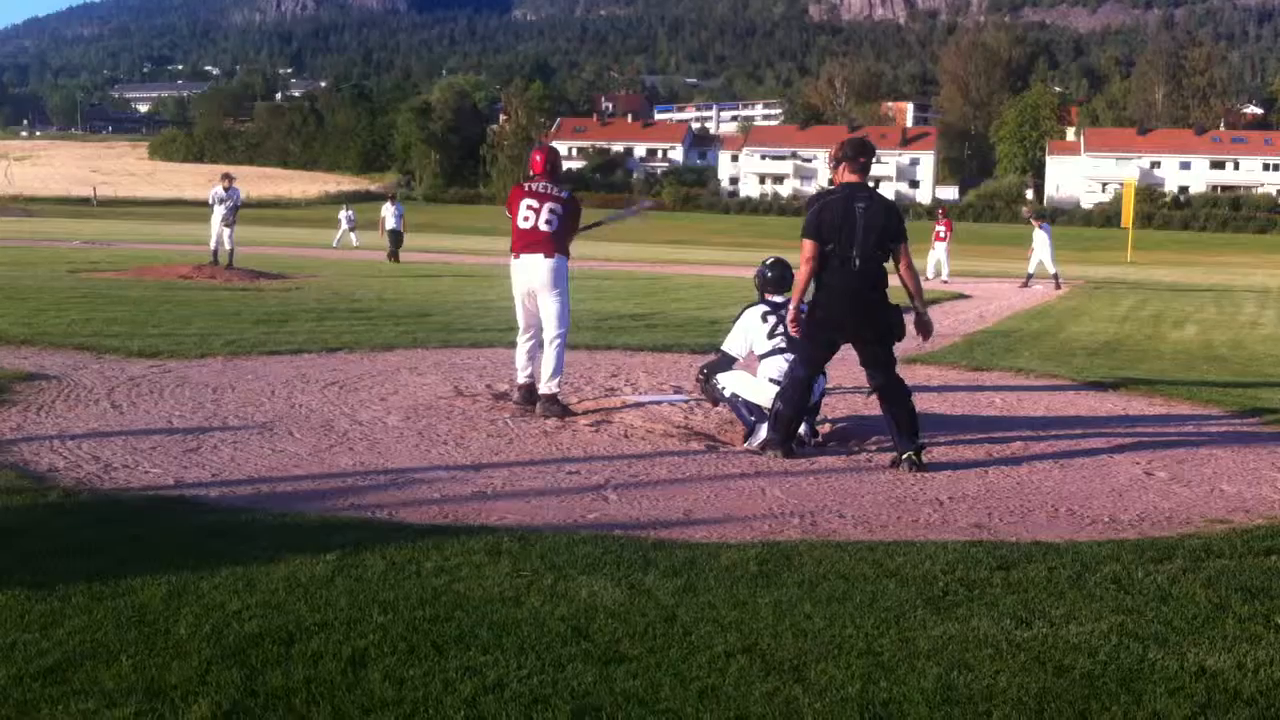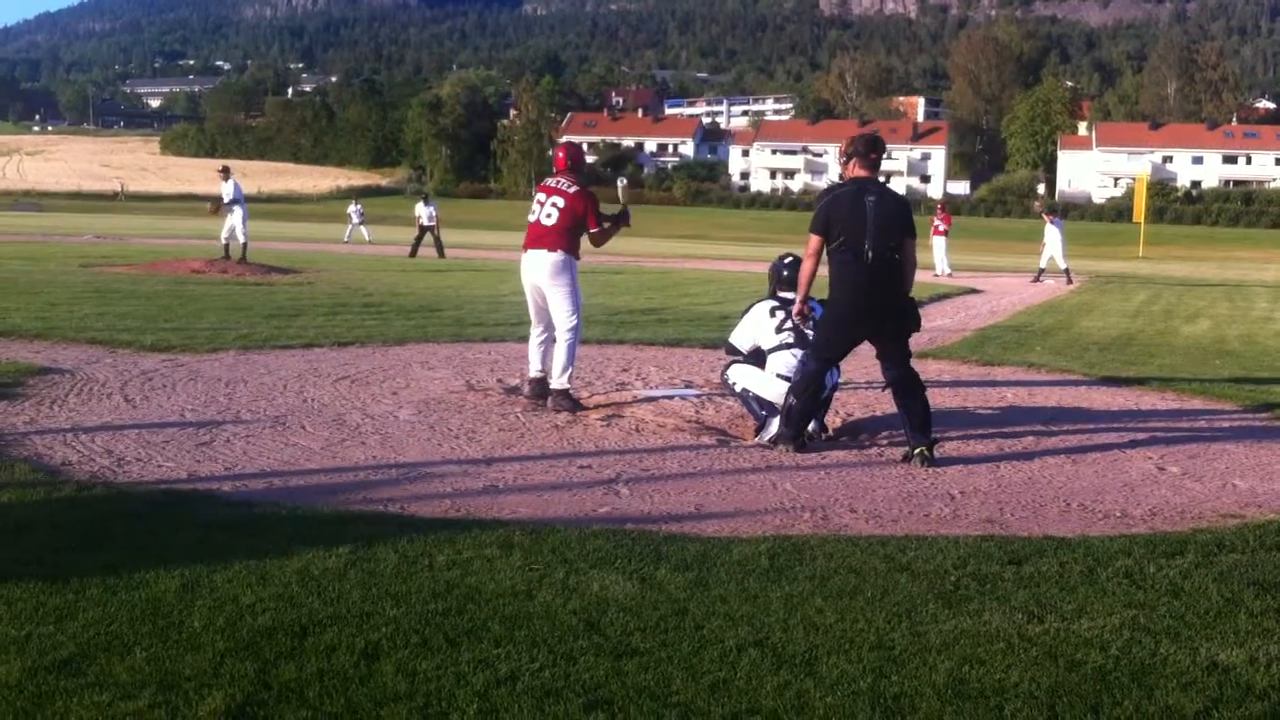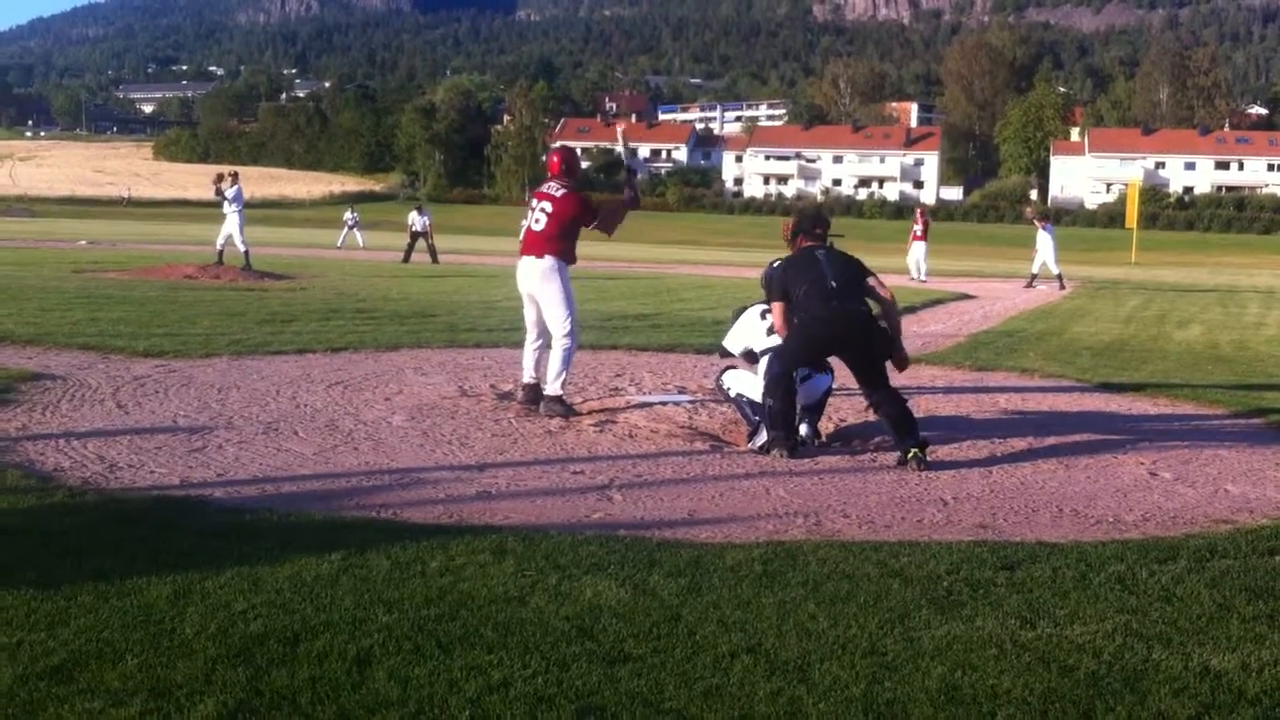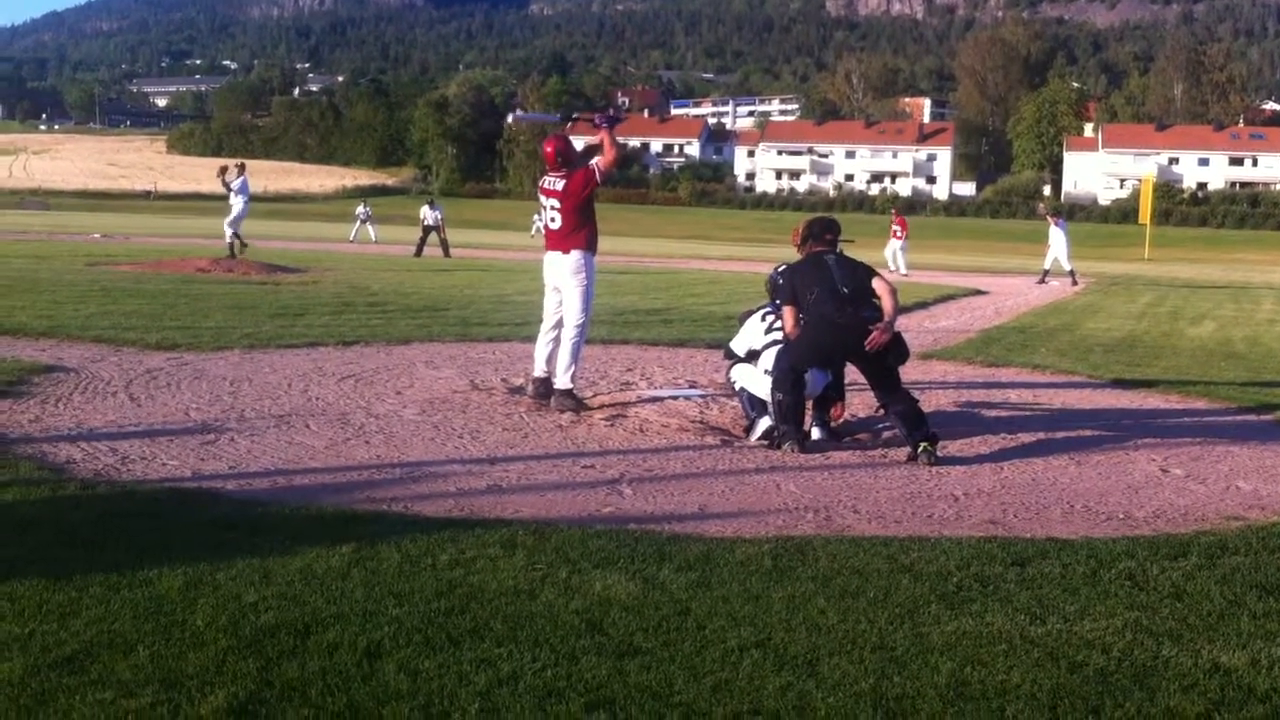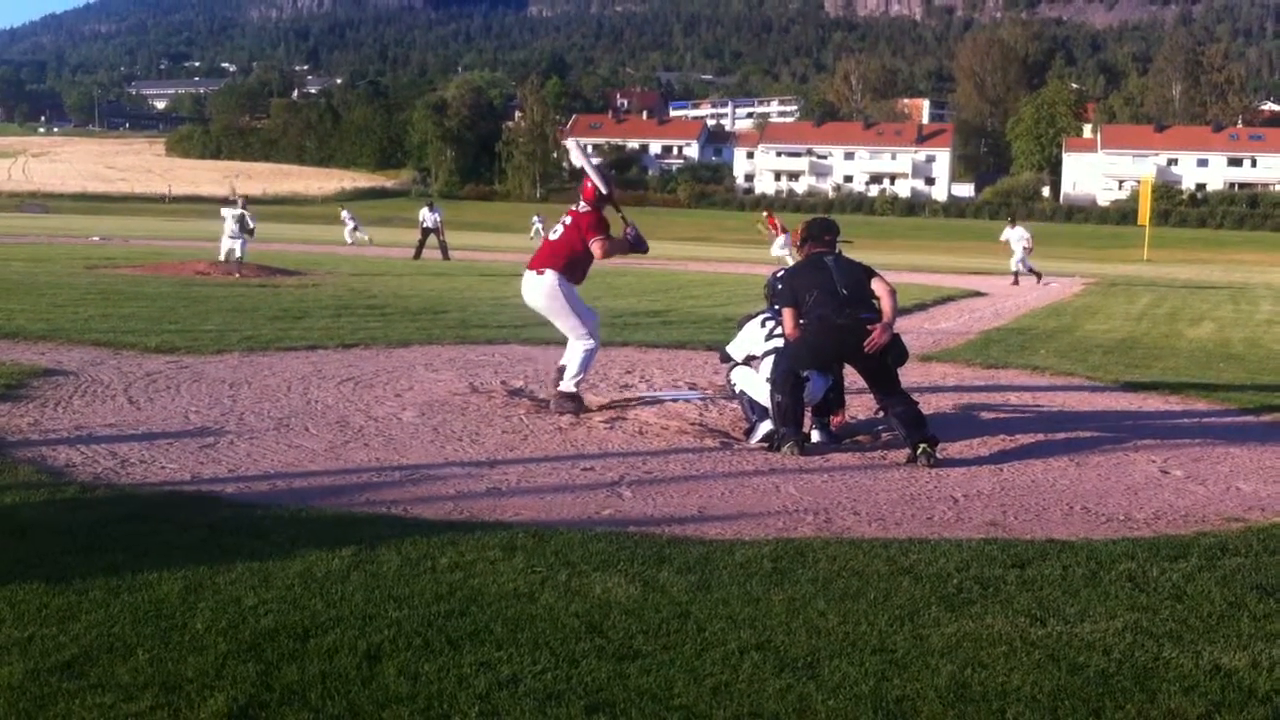
dt=1s
person 1, frame 1
left shoulder: (823, 204)
right shoulder: (887, 208)
left elbow: (808, 260)
right elbow: (904, 265)
left wrist: (794, 305)
right wrist: (920, 310)
left hip: (829, 307)
right hip: (872, 308)
left knee: (802, 372)
right knee: (885, 377)
left ankle: (778, 440)
right ankle: (909, 450)
person 1, frame 2
left shoulder: (833, 198)
right shoulder: (897, 203)
left elbow: (812, 254)
right elbow: (909, 260)
left wrist: (801, 298)
right wrist: (900, 300)
left hip: (846, 301)
right hip: (888, 301)
left knee: (815, 364)
right knee: (900, 371)
left ankle: (788, 434)
right ankle: (921, 445)
person 1, frame 3
left shoulder: (786, 267)
right shoulder: (847, 260)
left elbow: (780, 324)
right elbow: (886, 297)
left wrist: (801, 352)
right wrist: (896, 343)
left hip: (816, 326)
right hip: (859, 324)
left knee: (779, 369)
right knee: (879, 388)
left ankle: (780, 441)
right ankle: (912, 448)
person 1, frame 4
left shoulder: (796, 271)
right shoulder: (855, 265)
left elbow: (791, 327)
right elbow: (886, 289)
left wrist: (808, 350)
right wrist: (888, 324)
left hip: (826, 330)
right hip: (868, 331)
left knee: (786, 364)
right knee: (891, 390)
left ankle: (789, 436)
right ankle: (923, 443)
person 1, frame 5
left shoulder: (794, 273)
right shoulder: (855, 266)
left elbow: (791, 329)
right elbow: (886, 290)
left wrist: (808, 350)
right wrist: (887, 324)
left hip: (824, 332)
right hip: (867, 332)
left knee: (784, 368)
right knee: (890, 391)
left ankle: (789, 438)
right ankle: (923, 445)
person 2, frame 1
left shoulder: (518, 192)
right shoulder: (569, 200)
left hip: (521, 265)
right hip: (551, 265)
left knee: (528, 331)
right knee: (554, 334)
left ankle: (524, 388)
right ankle: (548, 397)
person 2, frame 2
left shoulder: (543, 186)
right shoulder: (583, 195)
right elbow: (597, 240)
left wrist: (607, 216)
right wrist: (618, 222)
left hip: (529, 259)
right hip: (556, 262)
left knee: (541, 326)
right knee: (567, 328)
left ankle: (535, 382)
right ankle: (559, 392)
person 2, frame 3
left shoulder: (538, 193)
right shoulder: (575, 199)
right elbow: (607, 225)
left wrist: (619, 203)
right wrist: (628, 200)
left hip: (525, 266)
right hip: (549, 267)
left knee: (536, 332)
right knee: (564, 334)
left ankle: (529, 388)
right ankle: (552, 397)
person 2, frame 4
left shoulder: (544, 182)
right shoulder: (578, 181)
left elbow: (576, 161)
right elbow: (611, 157)
left wrist: (597, 137)
right wrist: (606, 128)
left hip: (552, 260)
right hip: (575, 261)
left knee: (551, 324)
right knee: (574, 328)
left ankle: (539, 381)
right ankle: (562, 391)
person 2, frame 5
left shoulder: (578, 213)
right shoulder: (592, 218)
left elbow: (599, 246)
right elbow: (601, 252)
left wrist: (628, 243)
right wrist: (628, 240)
left hip: (532, 282)
right hip: (550, 283)
left knee: (589, 321)
right knee: (587, 341)
left ankle: (564, 370)
right ankle: (565, 395)
person 3, frame 1
left shoulder: (754, 313)
left elbow: (726, 358)
left wrist: (705, 372)
left hip: (772, 393)
left knee: (719, 377)
right knee: (818, 374)
left ankle: (760, 426)
right ankle: (804, 425)
person 3, frame 2
left shoulder: (762, 309)
right shoulder: (815, 306)
left elbow: (732, 349)
left wrist: (764, 355)
left hip: (781, 389)
left knee: (732, 371)
right knee: (831, 367)
left ankle: (771, 420)
right ankle: (814, 420)
person 3, frame 3
left shoulder: (755, 312)
left elbow: (727, 351)
right hip: (808, 391)
left knee: (725, 378)
right knee: (826, 374)
right ankle: (807, 425)
person 3, frame 4
left shoulder: (759, 317)
left elbow: (729, 353)
right wrist: (839, 398)
left hip: (771, 385)
right hip: (810, 385)
left knee: (736, 370)
right knee: (830, 370)
left ankle: (760, 420)
right ankle: (820, 426)
person 3, frame 5
left shoulder: (758, 322)
left elbow: (725, 357)
right elbow: (835, 366)
right wrist: (839, 405)
left hip: (771, 394)
right hip: (810, 395)
left knee: (737, 371)
right knee: (829, 373)
left ankle: (761, 424)
right ankle: (820, 428)
